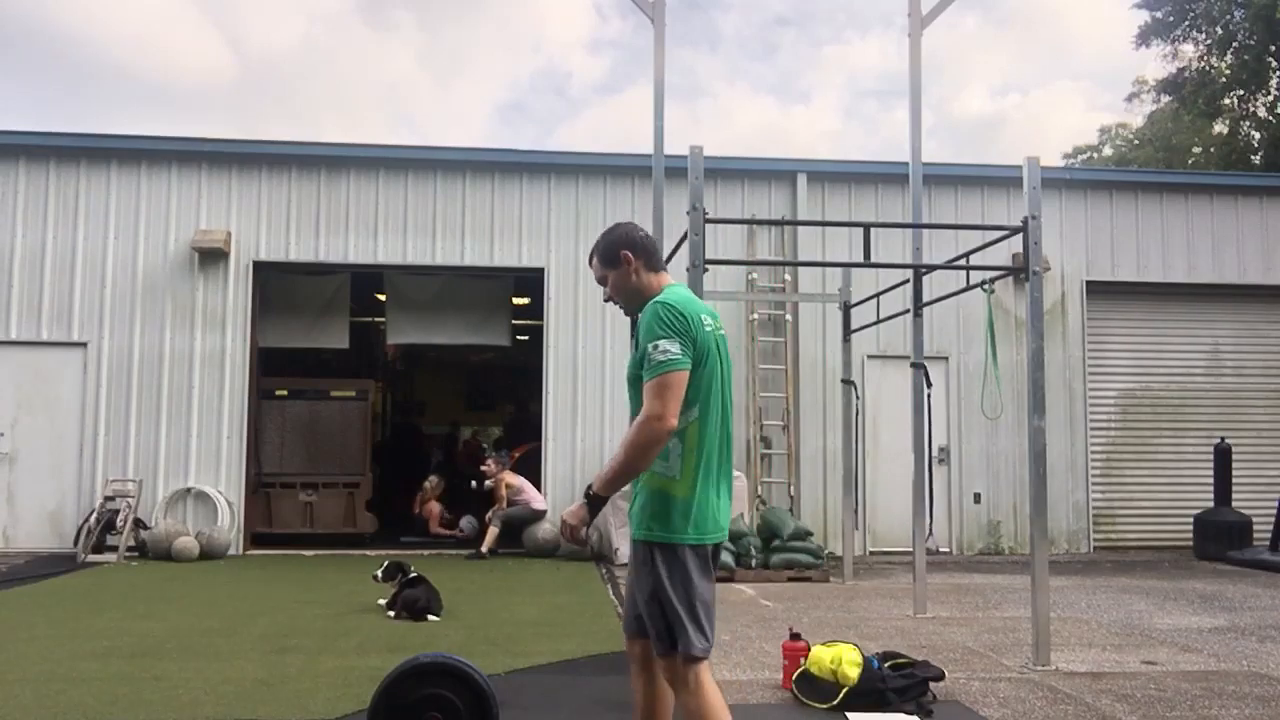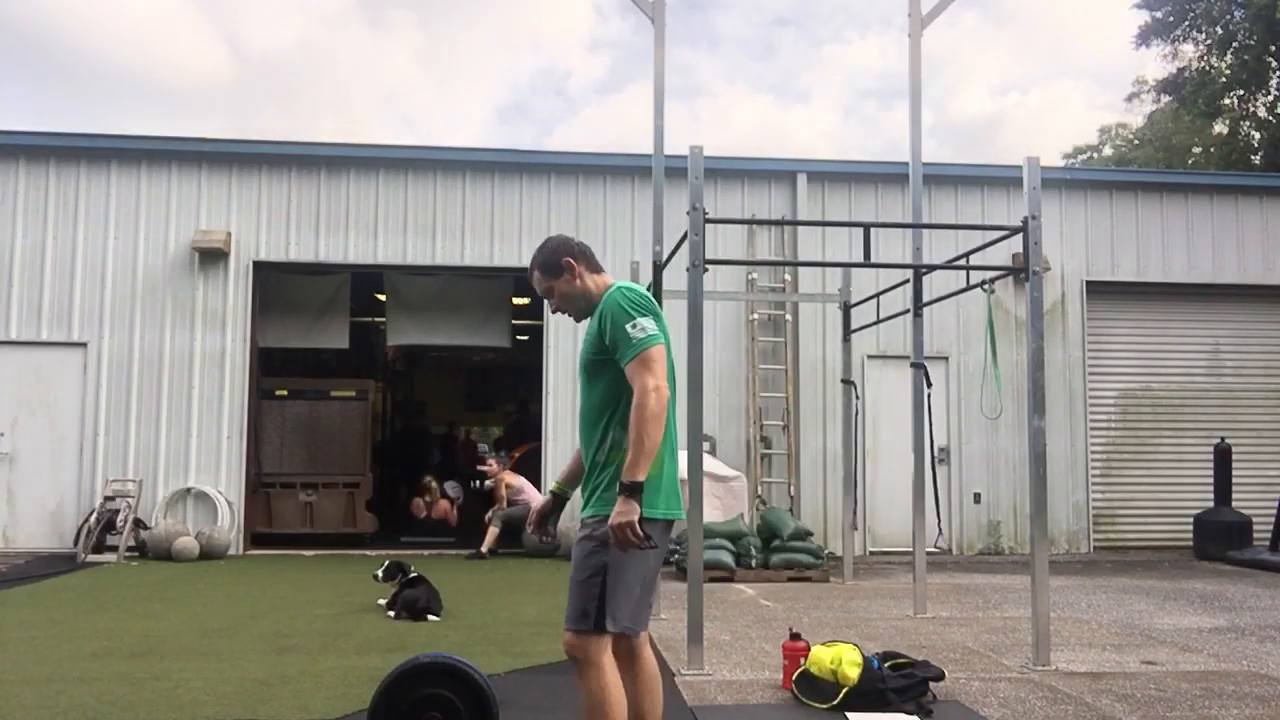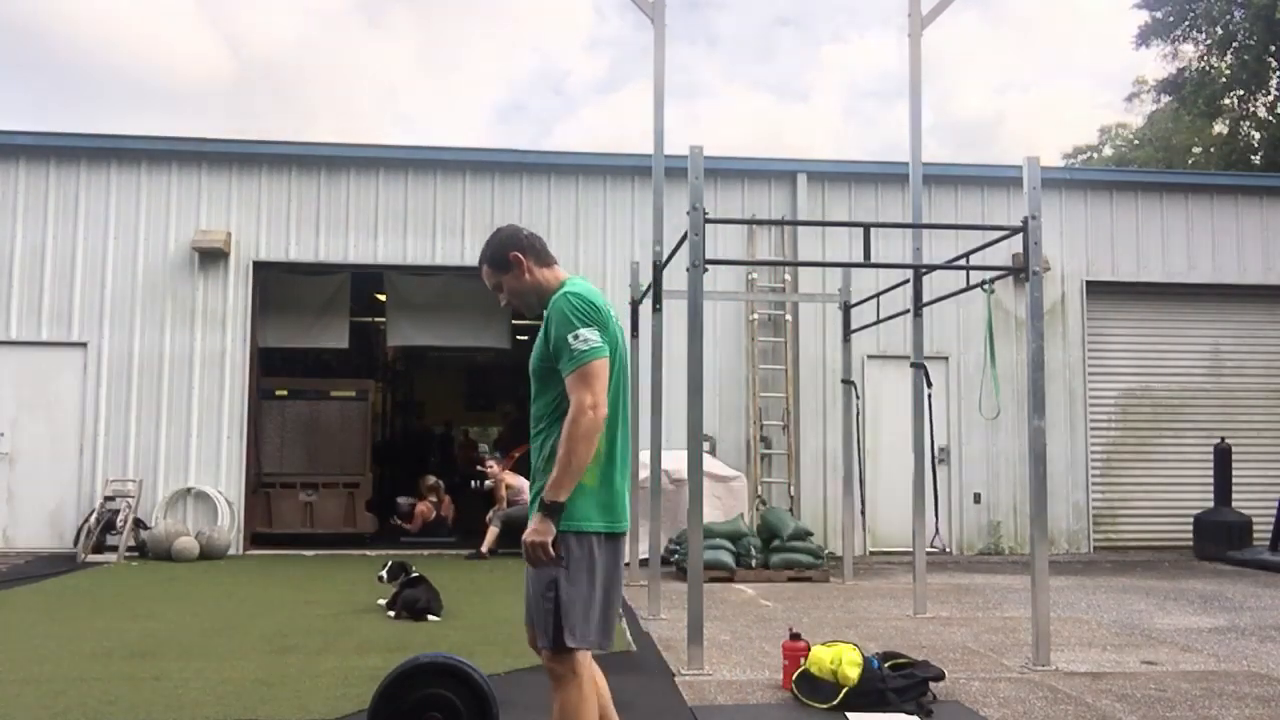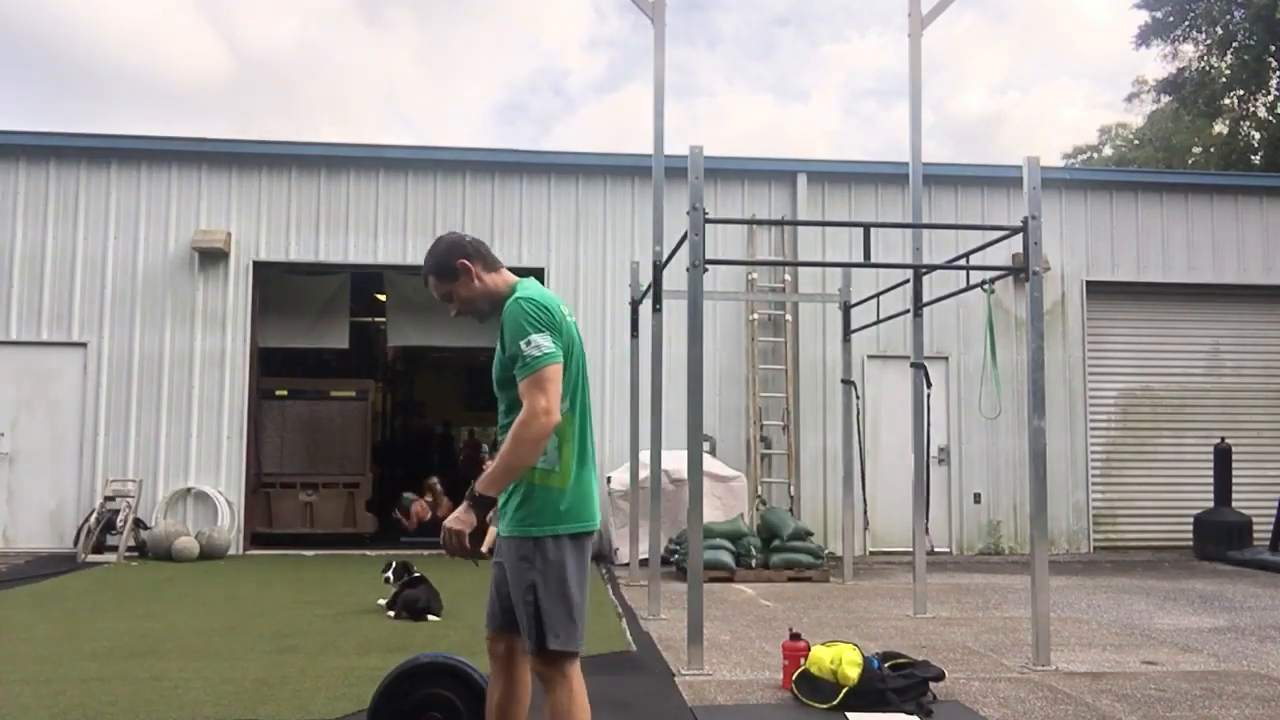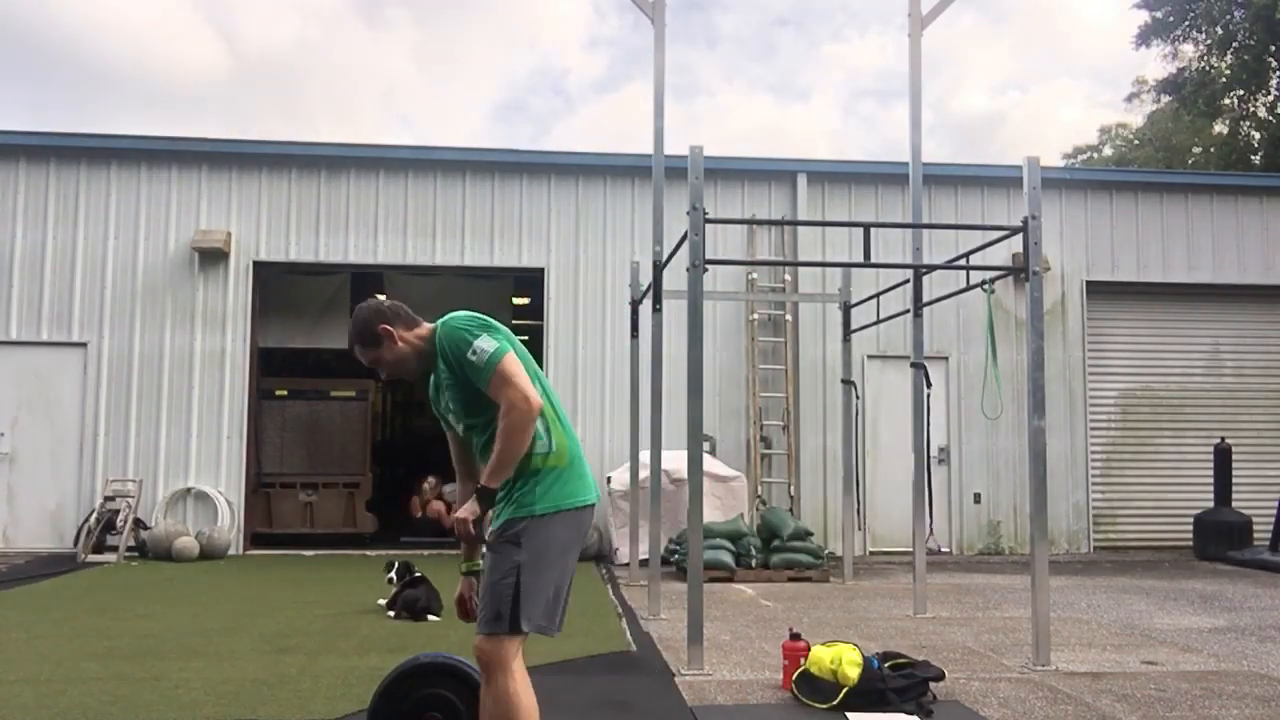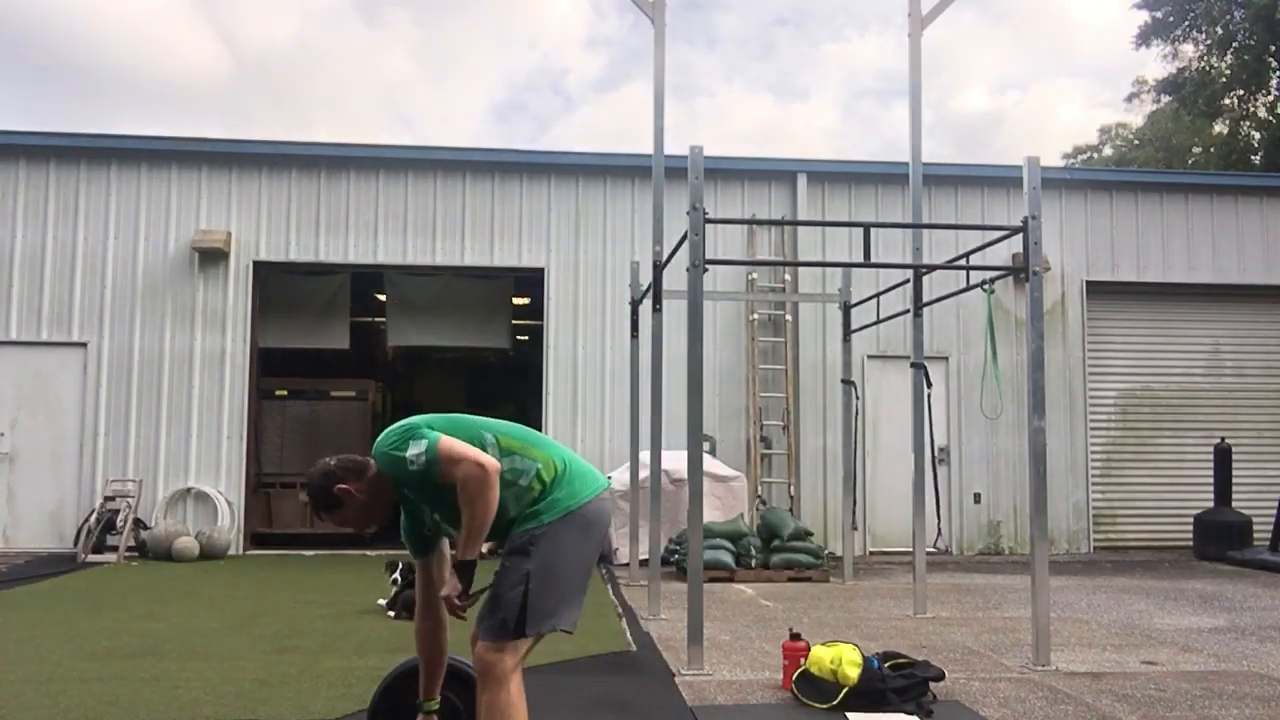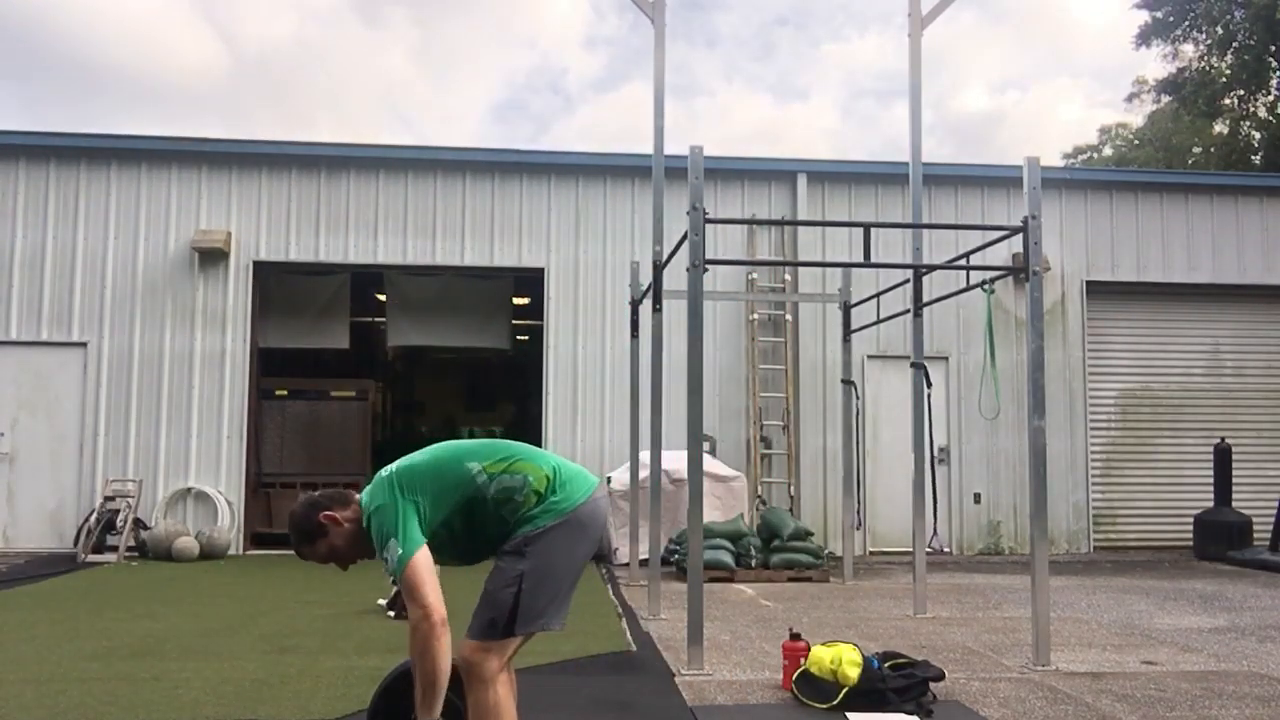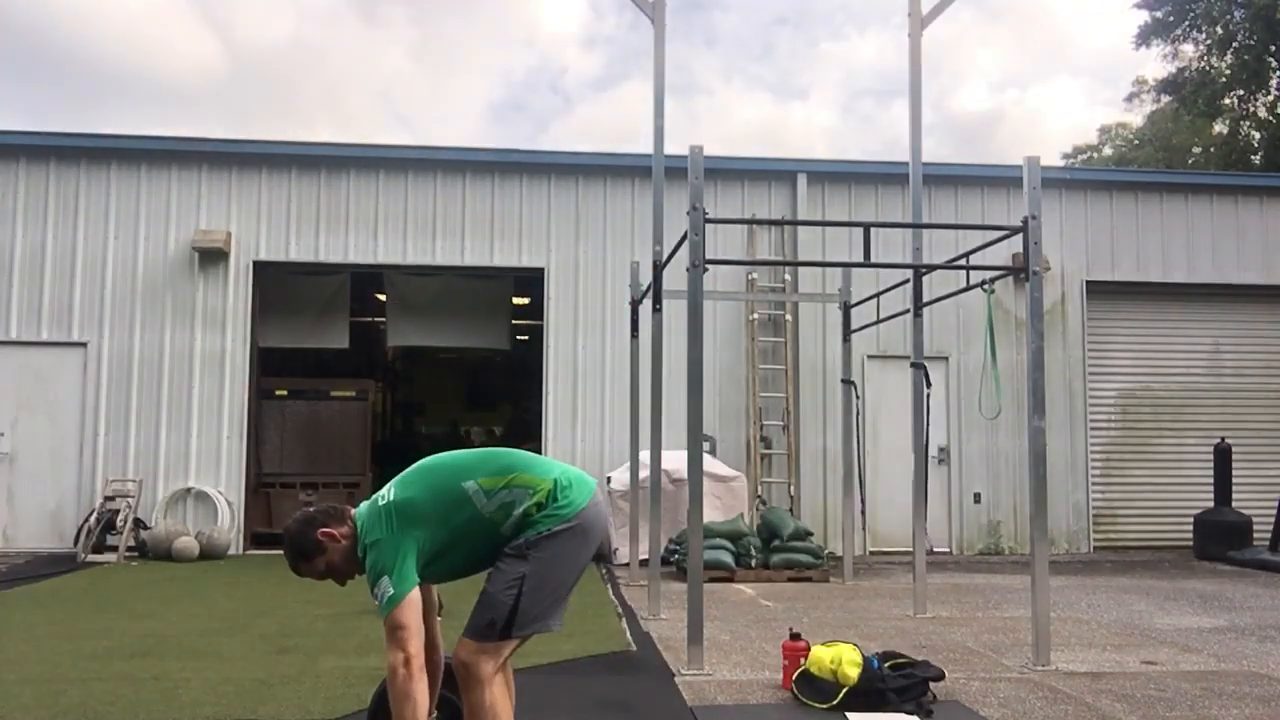
dt=0.4s
person 1, frame 1
left shoulder: (663, 313)
right shoulder: (698, 312)
left elbow: (659, 420)
left wrist: (591, 500)
left hip: (671, 517)
right hip: (697, 509)
left knee: (686, 667)
right knee: (643, 645)
person 1, frame 2
left shoulder: (622, 302)
right shoulder: (609, 315)
left elbow: (652, 394)
left wrist: (628, 492)
right wrist: (557, 494)
left hip: (627, 504)
right hip: (624, 502)
left knee: (586, 642)
right knee: (627, 638)
person 1, frame 3
left shoulder: (570, 305)
right shoulder: (578, 304)
left elbow: (589, 410)
left wrist: (547, 510)
left hip: (575, 513)
right hip: (579, 508)
left knee: (565, 656)
right knee: (547, 639)
person 1, frame 4
left shoulder: (524, 308)
right shoulder: (533, 307)
left elbow: (541, 415)
left wrist: (474, 503)
right wrist: (492, 503)
left hip: (546, 514)
right hip: (527, 512)
left knee: (553, 661)
right knee: (504, 647)
person 1, frame 5
left shoulder: (458, 332)
right shoulder: (440, 384)
left elbow: (525, 402)
right elbow: (468, 472)
left wrist: (483, 497)
right wrist: (470, 567)
left hip: (549, 498)
right hip: (527, 501)
left knee: (497, 649)
right knee: (494, 650)
person 1, frame 6
left shoulder: (393, 449)
right shoulder: (416, 507)
left elbow: (482, 469)
right elbow: (430, 610)
left wrist: (463, 568)
left hip: (566, 506)
right hip: (567, 508)
left knee: (496, 659)
right knee: (489, 651)
person 1, frame 7
left shoulder: (384, 507)
left elbow: (431, 618)
right elbow: (425, 620)
left hip: (562, 509)
right hip: (575, 504)
left knee: (481, 659)
right knee: (492, 653)
person 1, frame 8
left shoulder: (384, 538)
right shoulder: (393, 520)
left elbow: (406, 660)
right elbow: (424, 643)
left hip: (562, 513)
right hip: (573, 505)
left knee: (475, 662)
right knee: (489, 653)
